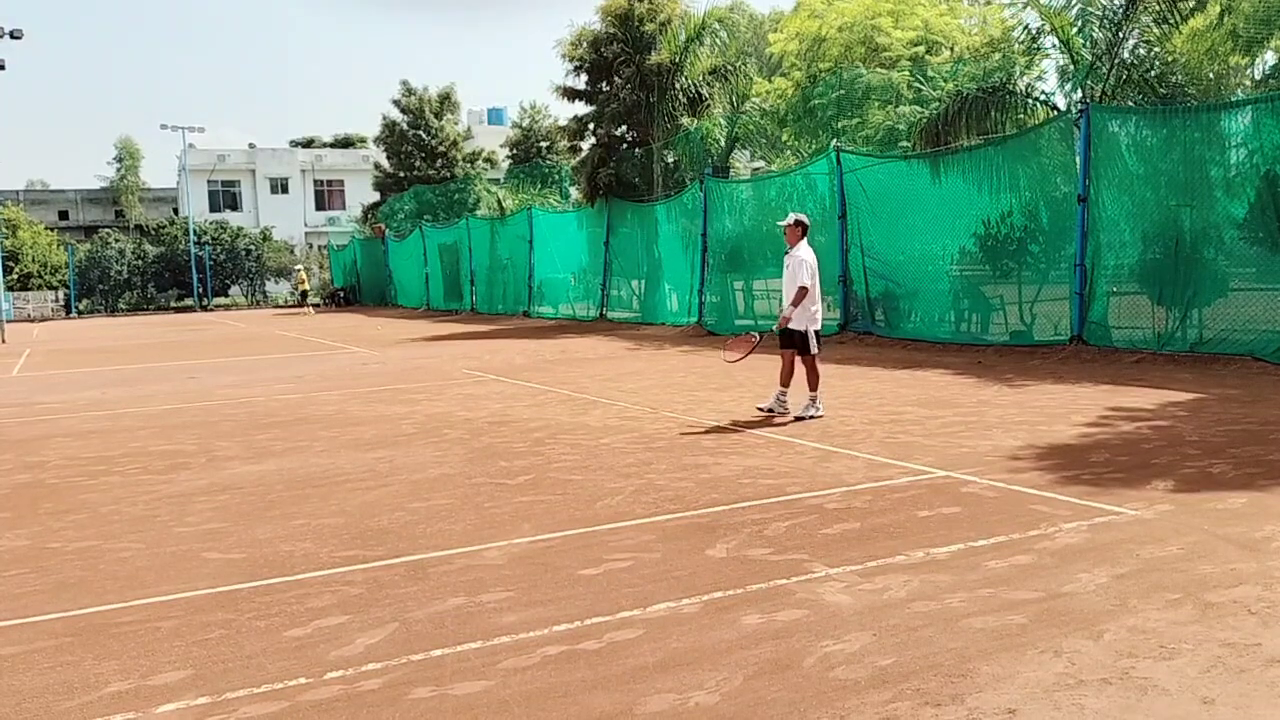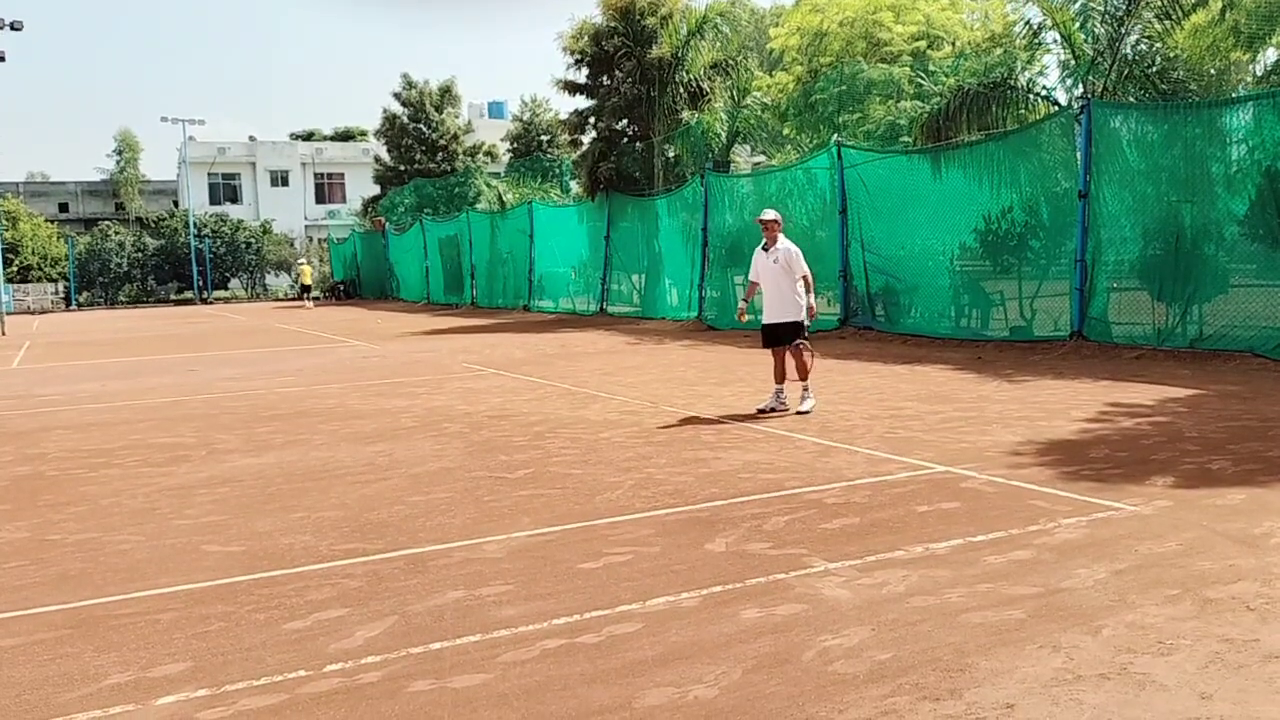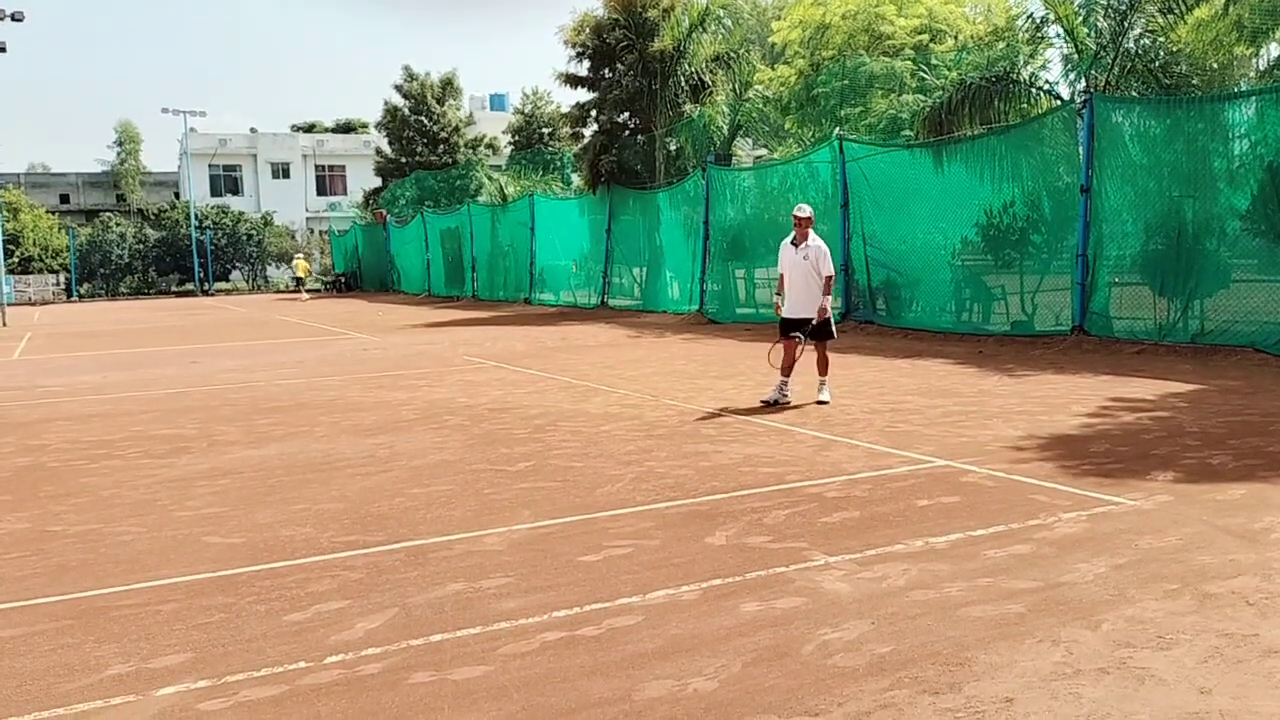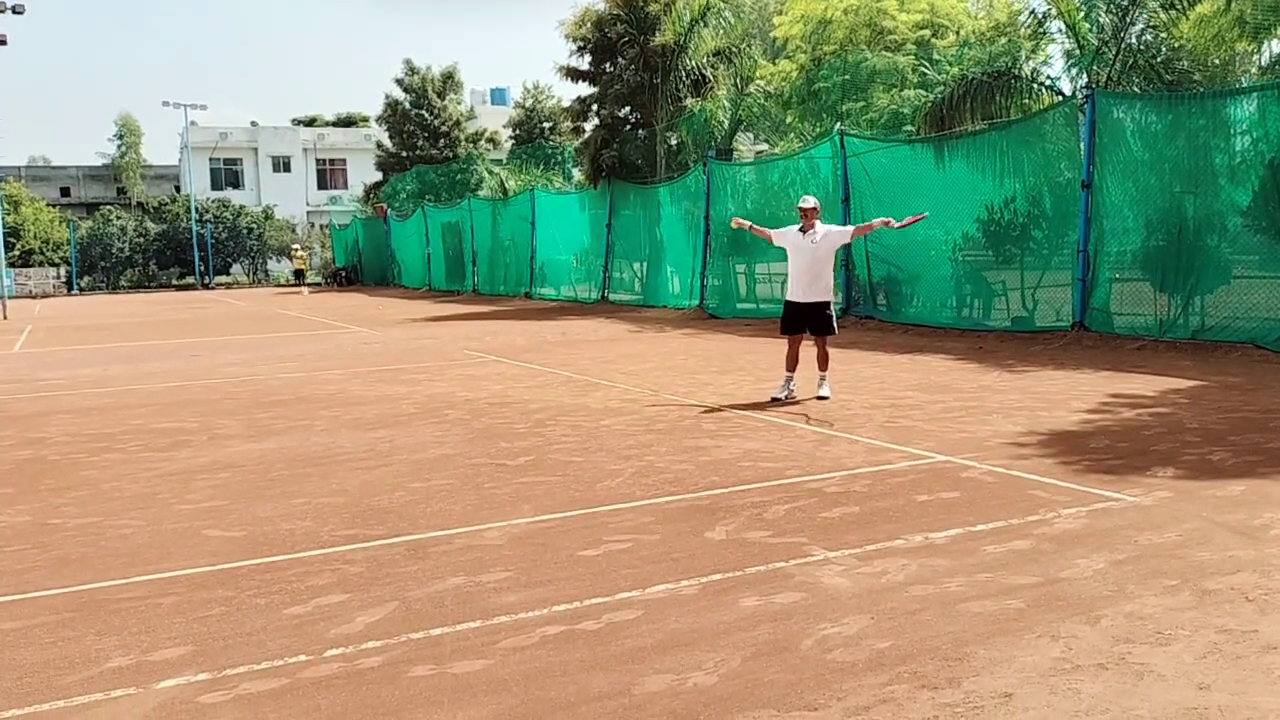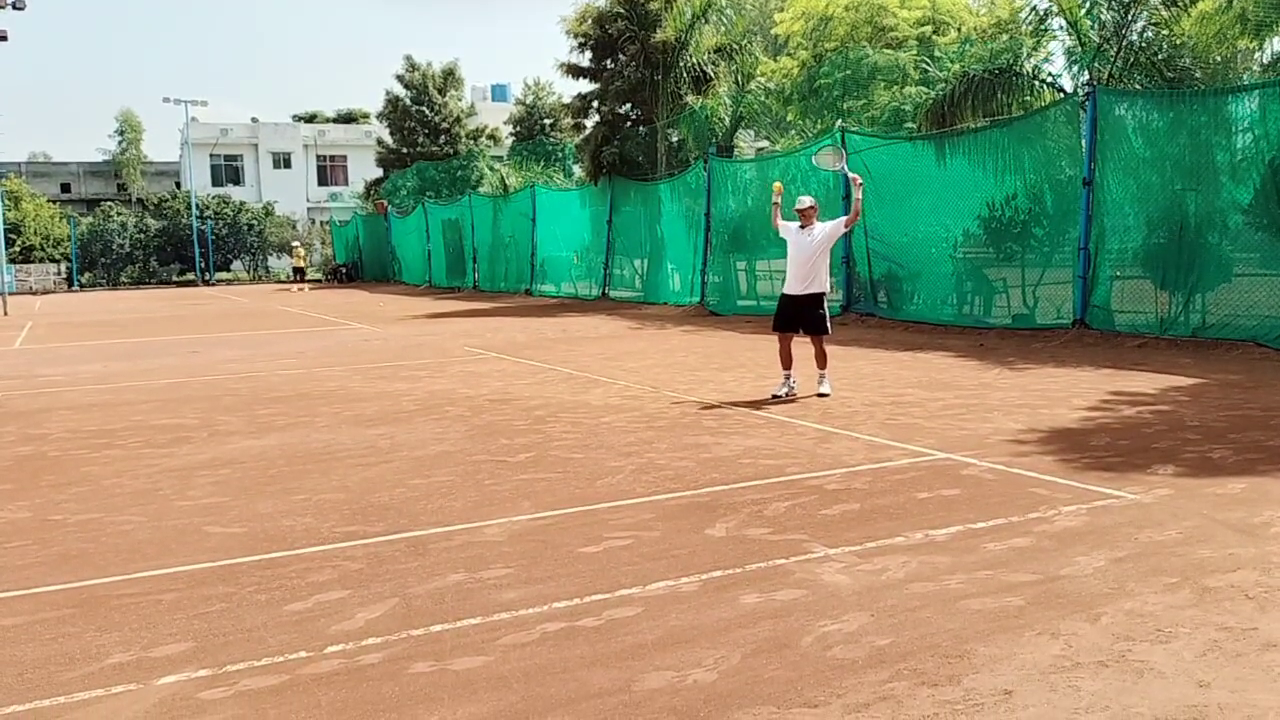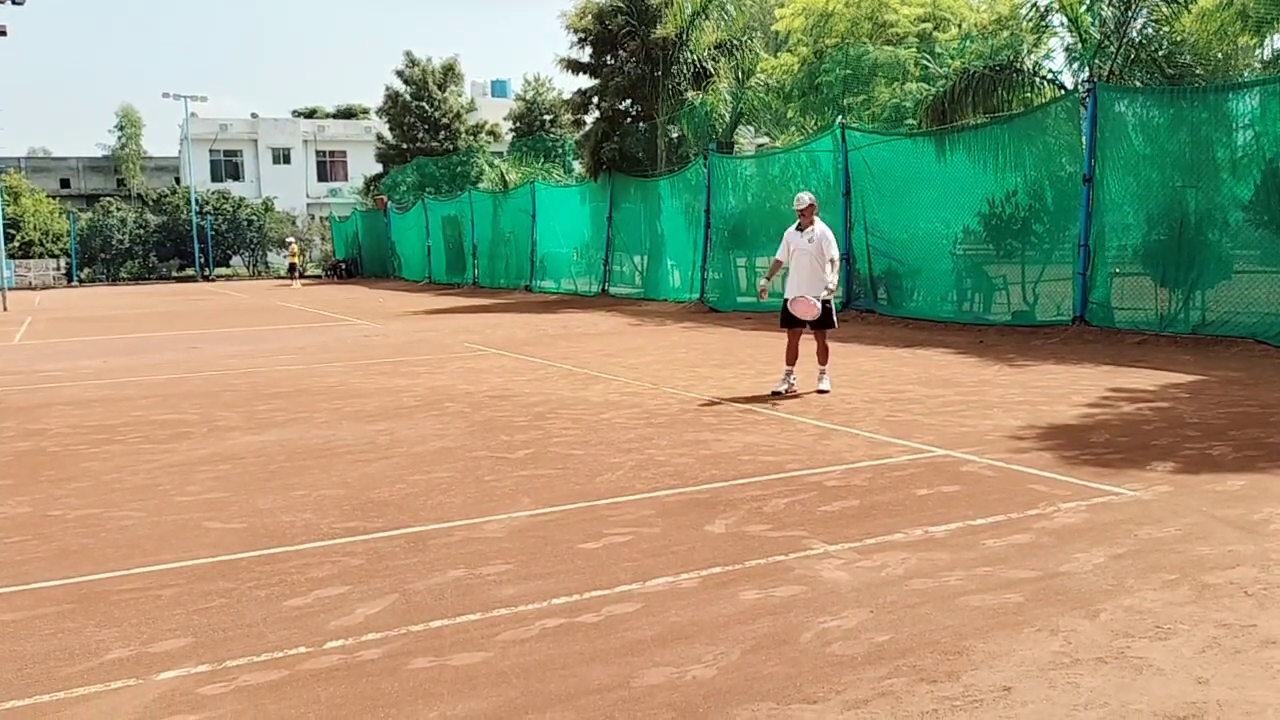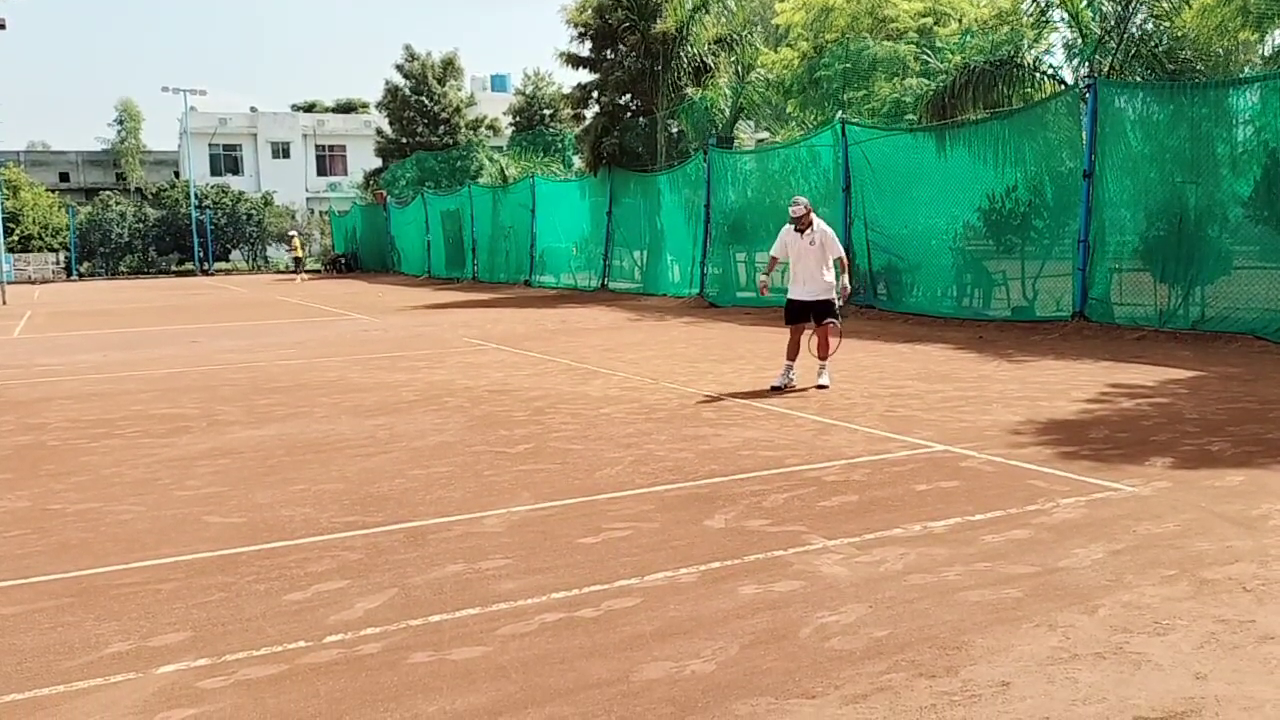
dt=0.7s
person 1, frame 1
left shoulder: (803, 256)
right shoulder: (792, 254)
left elbow: (804, 288)
left wrist: (788, 312)
left hip: (804, 321)
right hip: (792, 320)
left knee: (808, 361)
right knee: (787, 358)
left ankle: (815, 404)
right ankle: (781, 401)
person 1, frame 2
left shoulder: (789, 249)
right shoulder: (759, 252)
left elbow: (805, 275)
right elbow: (754, 281)
left wrist: (810, 299)
right wrist: (744, 303)
left hip: (792, 313)
right hip: (771, 315)
left knee: (797, 353)
right knee: (777, 355)
left ankle: (807, 395)
right ankle: (780, 398)
person 1, frame 3
left shoulder: (819, 247)
right shoulder: (785, 245)
left elbow: (829, 276)
left wrist: (826, 302)
right wrist: (778, 297)
left hip: (817, 310)
right hip: (792, 310)
left knee: (820, 348)
right knee: (789, 348)
left ankle: (823, 388)
right ankle: (782, 390)
person 1, frame 4
left shoulder: (829, 233)
right shoulder: (791, 232)
left elbow: (856, 231)
right elbow: (768, 234)
left wrist: (878, 223)
right wrist: (748, 226)
left hip: (819, 299)
right hip: (794, 299)
left knee: (821, 343)
right knee: (793, 342)
left ankle: (823, 383)
right ankle: (788, 385)
person 1, frame 5
left shoulder: (827, 230)
right shoulder: (792, 229)
left elbow: (854, 216)
right elbow: (776, 222)
left wrist: (857, 189)
right wrist: (776, 199)
left hip: (814, 295)
right hip: (789, 294)
left knee: (818, 341)
right knee: (784, 339)
left ankle: (823, 380)
right ankle: (788, 382)
person 1, frame 6
left shoulder: (823, 232)
right shoulder: (791, 232)
left elbow: (834, 259)
right elbow: (779, 260)
left wrist: (833, 280)
right wrist: (766, 280)
left hip: (818, 295)
right hip: (794, 295)
left knee: (820, 337)
right knee: (792, 337)
left ankle: (823, 376)
right ankle: (789, 378)
person 1, frame 7
left shoulder: (824, 231)
right shoulder: (787, 231)
left elbow: (840, 256)
right elbow: (775, 255)
left wrist: (845, 279)
right wrist: (765, 276)
left hip: (822, 293)
right hip: (796, 293)
left knee: (822, 333)
right knee: (795, 333)
left ankle: (823, 372)
right ankle: (788, 373)
